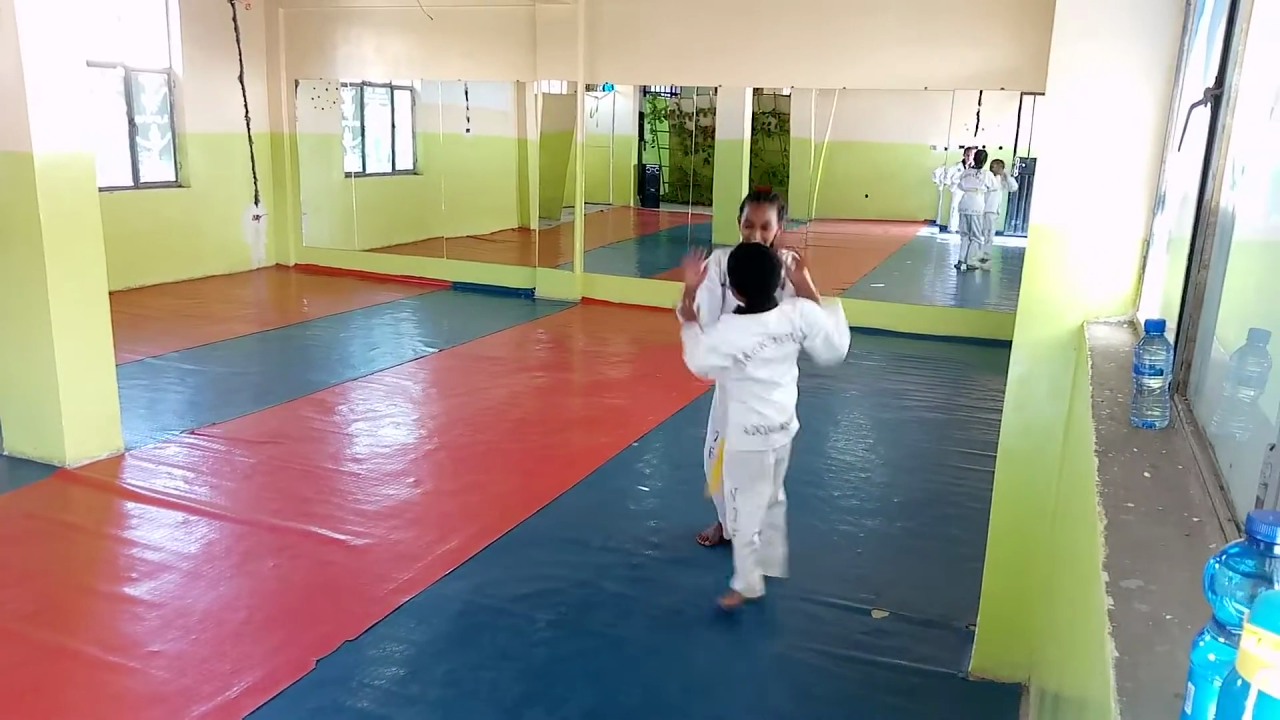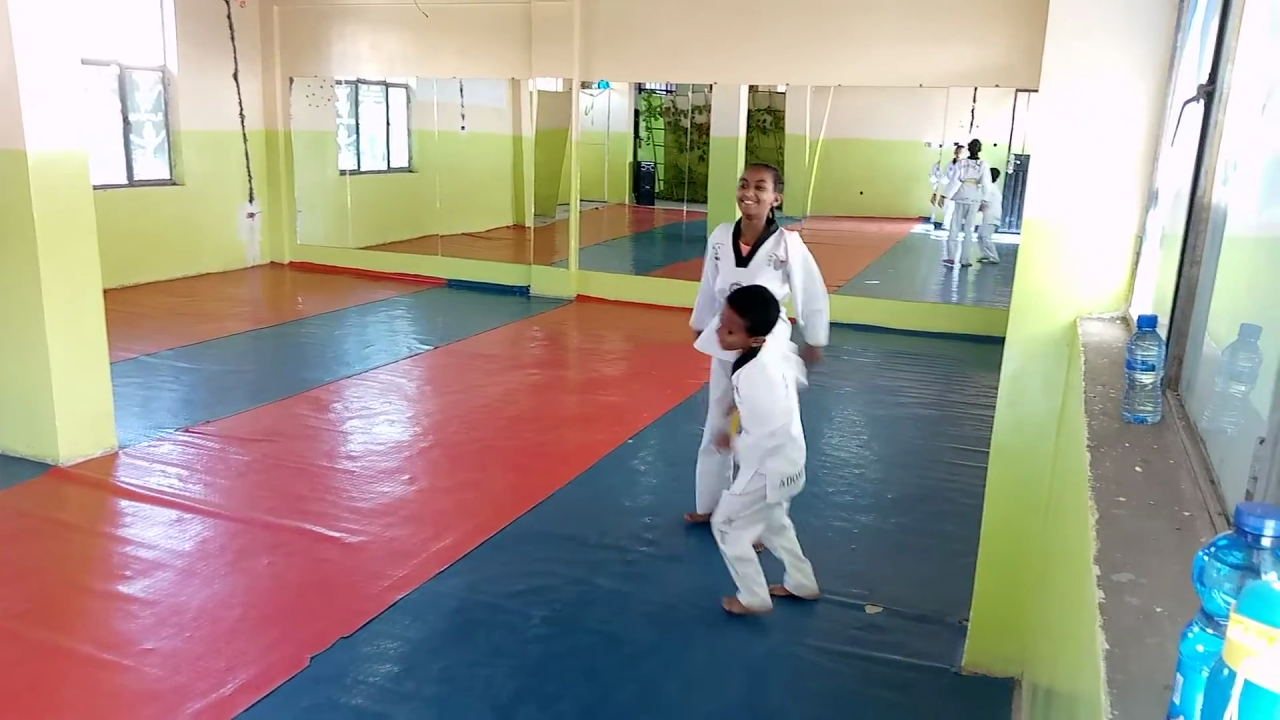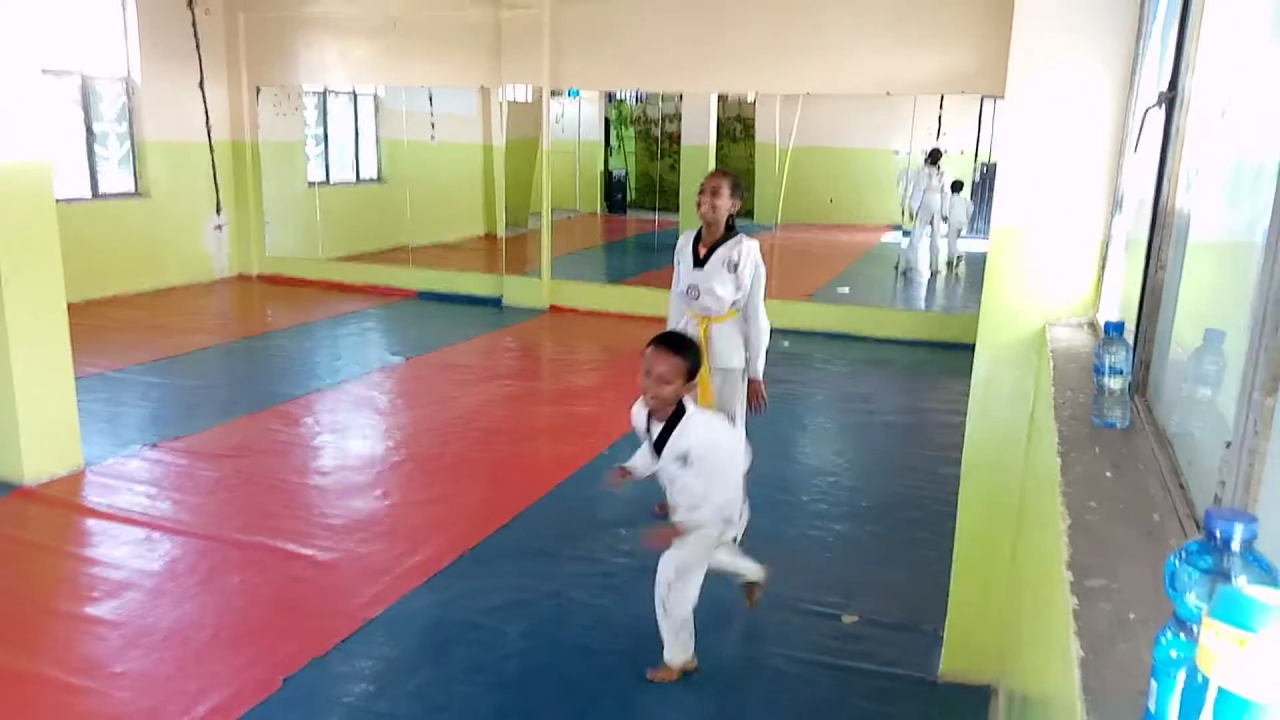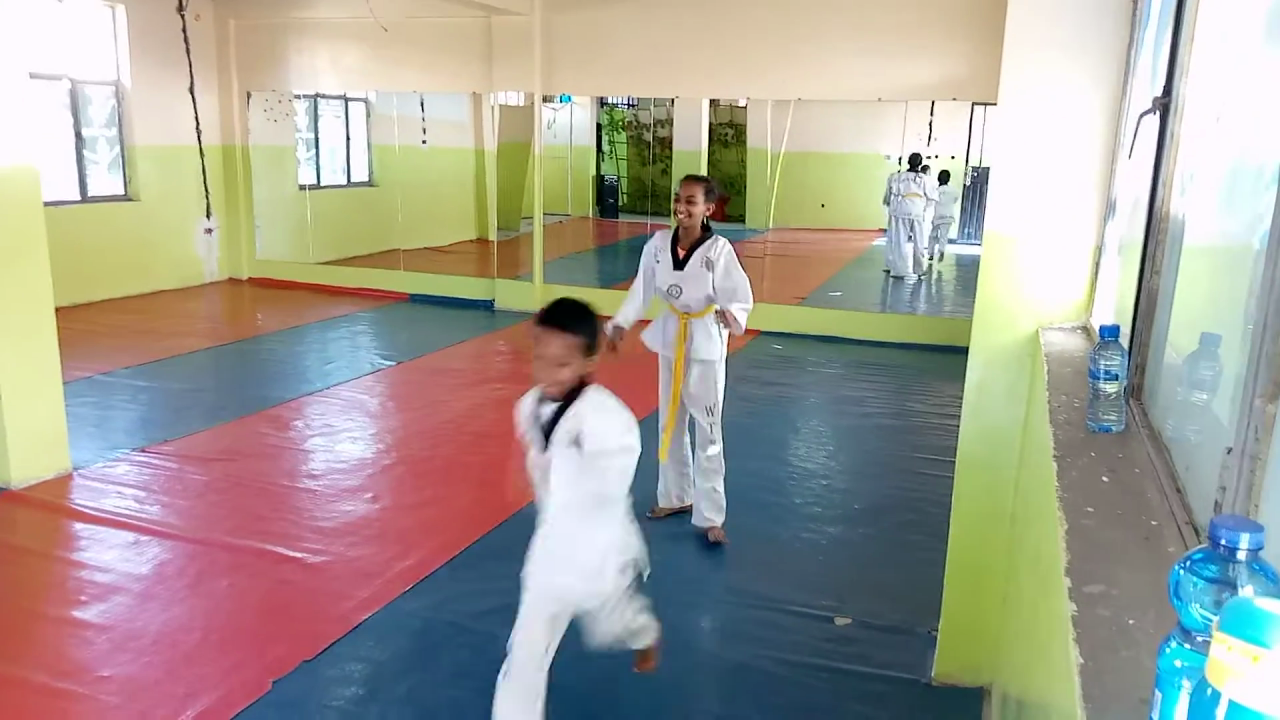
dt=0.3s
person 1, frame 1
left shoulder: (728, 329)
right shoulder: (798, 313)
left elbow: (700, 362)
right elbow: (836, 346)
left wrist: (690, 321)
right wrist: (811, 296)
left hip: (748, 434)
right hip: (783, 425)
left knee: (745, 510)
right knee: (771, 498)
left ankle: (746, 584)
right ankle: (771, 566)
person 1, frame 2
left shoulder: (754, 377)
right shoulder: (777, 349)
left elbow: (772, 432)
right elbow: (796, 378)
left wrist: (736, 443)
left hip: (768, 470)
right hip: (788, 462)
left knee: (727, 525)
right knee: (773, 522)
left ankle: (754, 598)
right ankle: (802, 583)
person 1, frame 3
left shoulder: (702, 431)
right shoulder: (643, 411)
left elbow: (723, 490)
left wrist: (684, 525)
right wrist: (633, 469)
left hip: (713, 514)
right hip: (687, 509)
left knee: (672, 582)
right knee: (710, 553)
left ankle: (679, 658)
right ankle: (752, 574)
person 1, frame 4
left shoulder: (604, 412)
right shoulder: (531, 405)
left elbow: (606, 482)
left wrist: (547, 467)
left hip: (602, 548)
right hip: (552, 547)
left knee: (610, 624)
right knee: (525, 656)
left ankle: (646, 636)
person 2, frame 1
left shoulder: (788, 265)
right shoulder: (721, 261)
right elbow: (704, 317)
left wrist: (801, 294)
right wrist: (691, 294)
right knee: (718, 450)
right ankle: (725, 522)
person 2, frame 2
left shoulder: (788, 245)
right shoulder: (720, 237)
left elbow: (813, 296)
left wrist: (816, 341)
right wrist: (697, 326)
right hip: (726, 342)
right knee: (716, 427)
right ankle: (708, 505)
person 2, frame 3
left shoulder: (746, 250)
right shoulder: (686, 242)
left elbow: (754, 313)
right elbow: (679, 298)
left wrist: (756, 374)
left hip: (728, 351)
right hip: (689, 342)
person 2, frame 4
left shoulder: (719, 250)
right shoulder: (658, 243)
left elbow: (742, 297)
right elbow: (641, 291)
left wrist: (731, 316)
right wrist: (619, 322)
left hip: (705, 344)
right hip: (669, 337)
left knee: (707, 430)
right knee: (670, 424)
left ankle: (710, 516)
right ankle: (675, 497)
